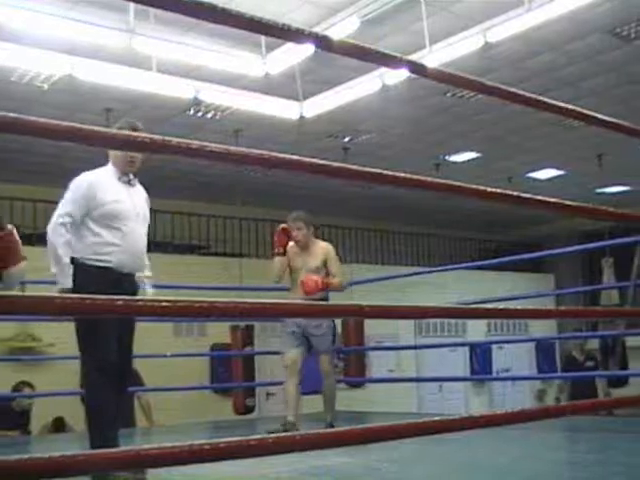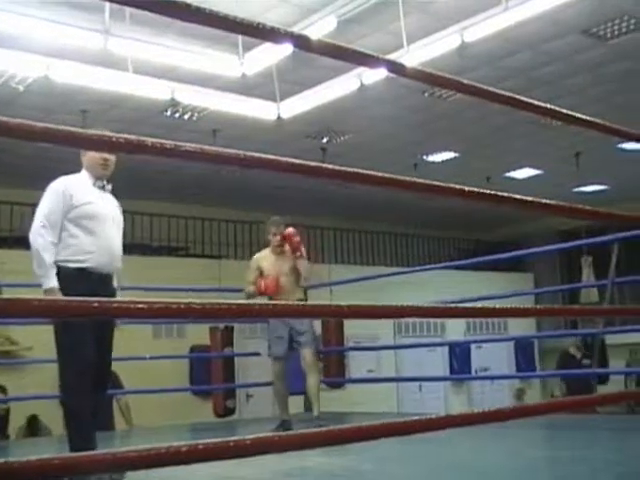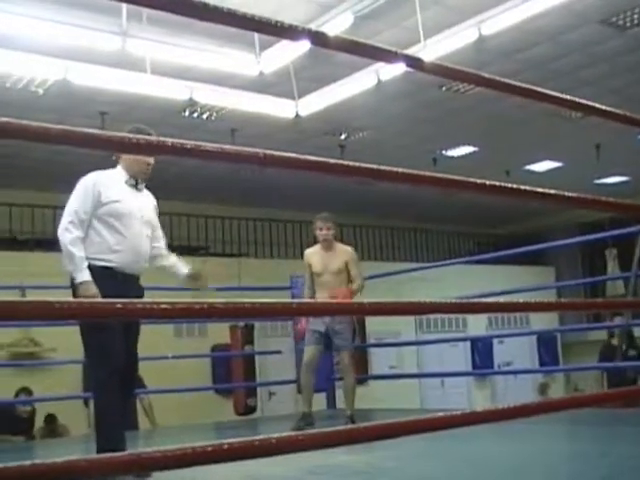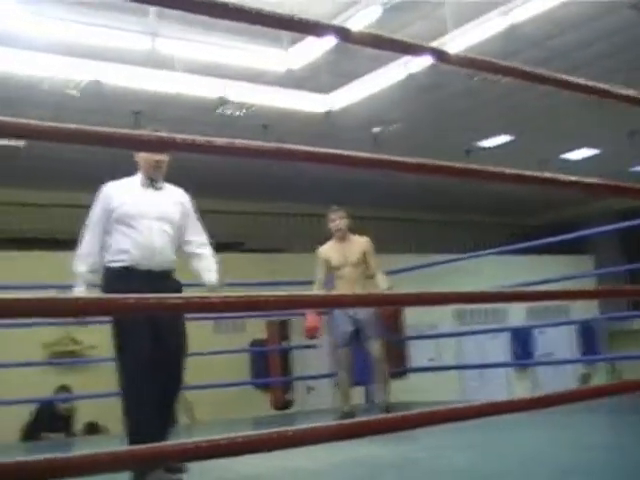
dt=0.7s
person 1, frame 1
left shoulder: (141, 193)
right shoulder: (90, 182)
right elbow: (58, 229)
left wrist: (146, 285)
right wrist: (66, 282)
left hip: (125, 285)
right hip: (94, 282)
left knee: (121, 368)
right knee: (101, 367)
left ankle: (109, 447)
person 1, frame 2
left shoulder: (112, 201)
right shoulder: (65, 187)
right elbow: (42, 234)
left wrist: (110, 290)
right wrist: (49, 283)
left hip: (103, 288)
right hip: (73, 283)
left knee: (99, 369)
right knee: (78, 368)
left ankle: (87, 446)
right ankle: (82, 451)
person 1, frame 3
left shoulder: (148, 200)
right shoulder: (96, 182)
left elbow: (157, 251)
right elbow: (69, 231)
left wrist: (185, 271)
right wrist: (83, 280)
left hip: (129, 286)
right hip: (99, 284)
left knee: (126, 370)
right knee: (108, 369)
left ankle: (112, 449)
right ankle: (111, 454)
person 1, frame 4
left shoulder: (179, 198)
right shoulder: (113, 191)
left elbow: (194, 245)
right elbow: (92, 242)
left wrist: (211, 279)
right wrist: (81, 288)
left hip: (165, 285)
right hip: (125, 283)
left knee: (171, 364)
right knee: (138, 367)
left ankle: (155, 448)
person 2, frame 1
left shoulder: (326, 250)
right shoulder: (288, 248)
left elbow: (340, 282)
right elbow: (277, 277)
left wrist: (324, 284)
right wrist: (280, 247)
left knee: (326, 368)
right knee: (291, 366)
left ankle: (330, 421)
right ankle: (291, 423)
person 2, frame 2
left shoulder: (298, 250)
right shoulder: (258, 259)
left elbow: (305, 276)
right elbow: (248, 288)
left wrist: (297, 249)
right wrist: (259, 288)
right hip: (277, 316)
left knee: (309, 362)
right knee: (278, 369)
left ankle: (317, 415)
right ankle: (285, 419)
person 2, frame 3
left shoulder: (347, 252)
right shoulder: (309, 254)
left elbow: (359, 281)
left wrist: (350, 292)
left hip: (342, 313)
right hip: (318, 313)
left knee: (346, 363)
right knee: (307, 362)
left ankle: (350, 415)
right ankle: (306, 413)
person 2, frame 4
left shoulder: (364, 243)
right shoulder: (324, 251)
left elbow: (376, 273)
right elbow: (320, 283)
left wrist: (387, 293)
left hip: (366, 304)
right hip: (340, 308)
left knee: (378, 355)
right knee: (342, 361)
left ankle: (384, 404)
right ankle: (347, 410)
